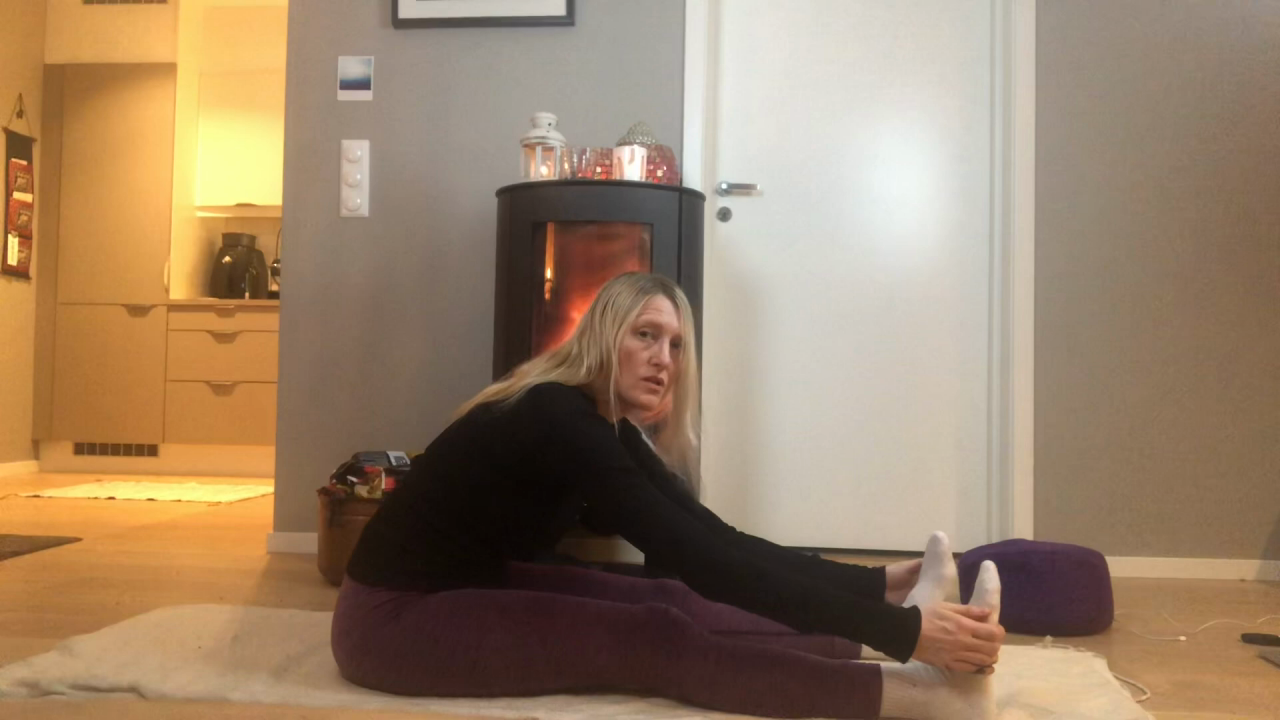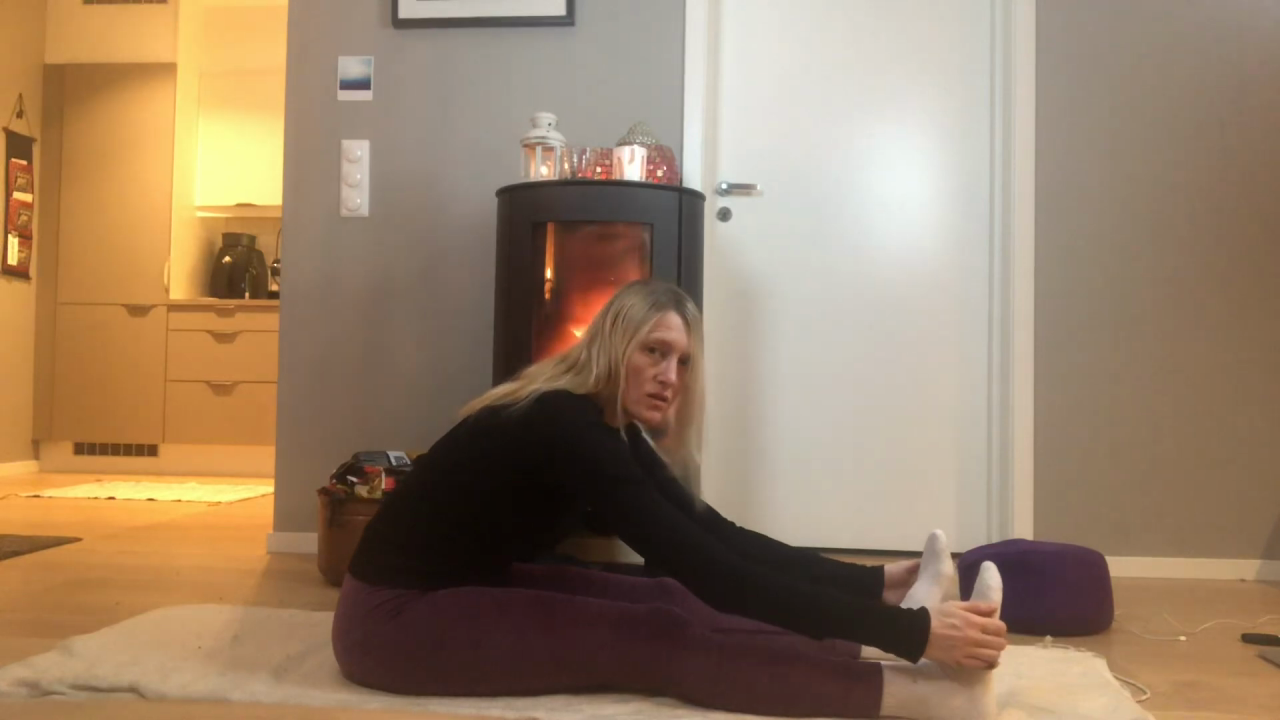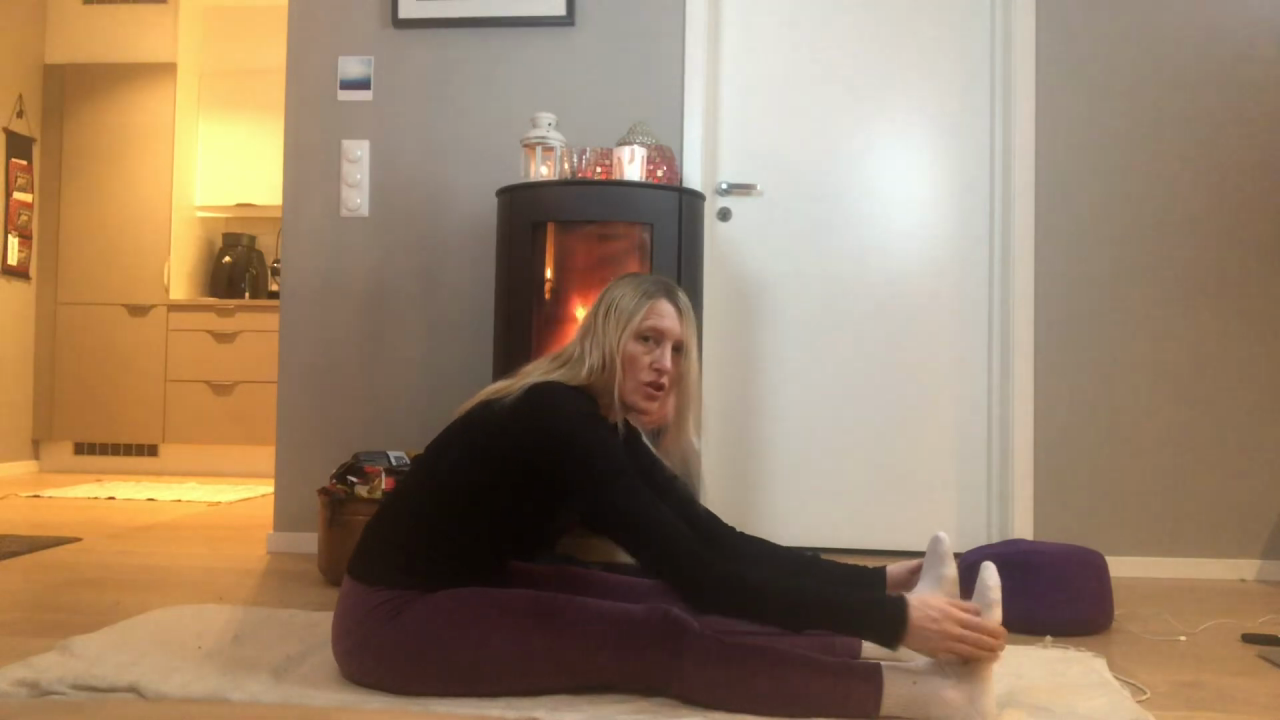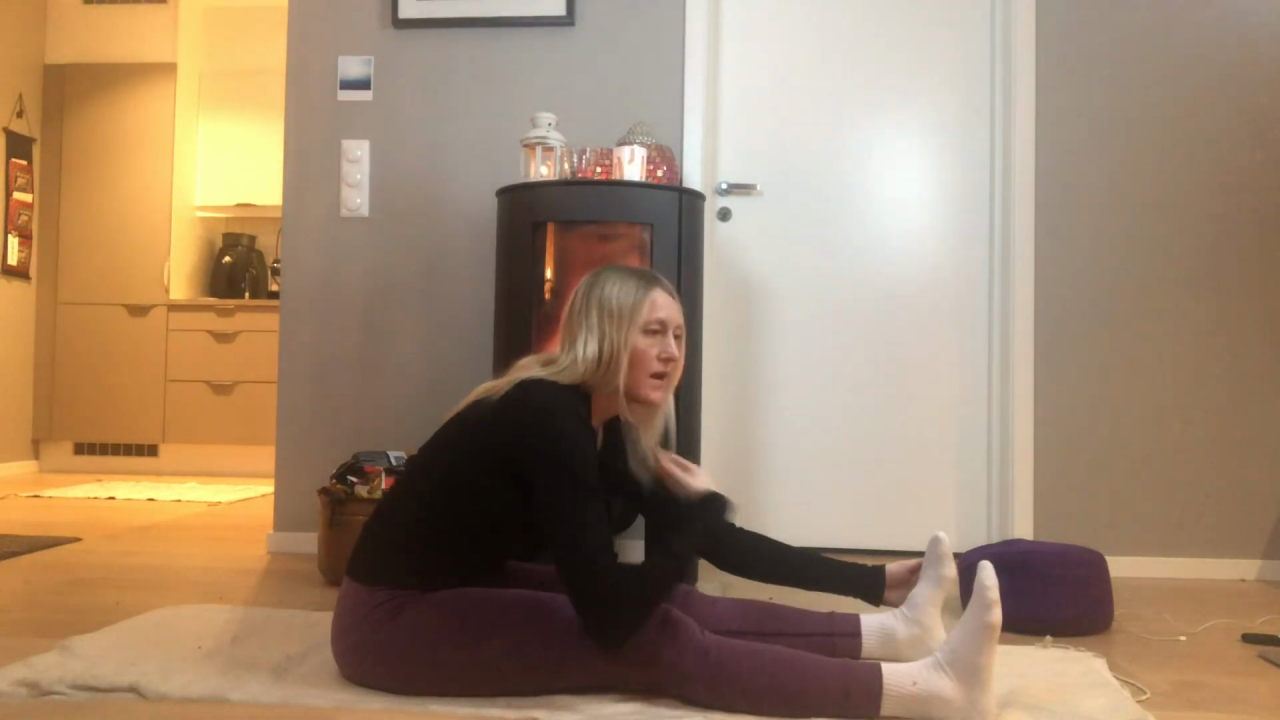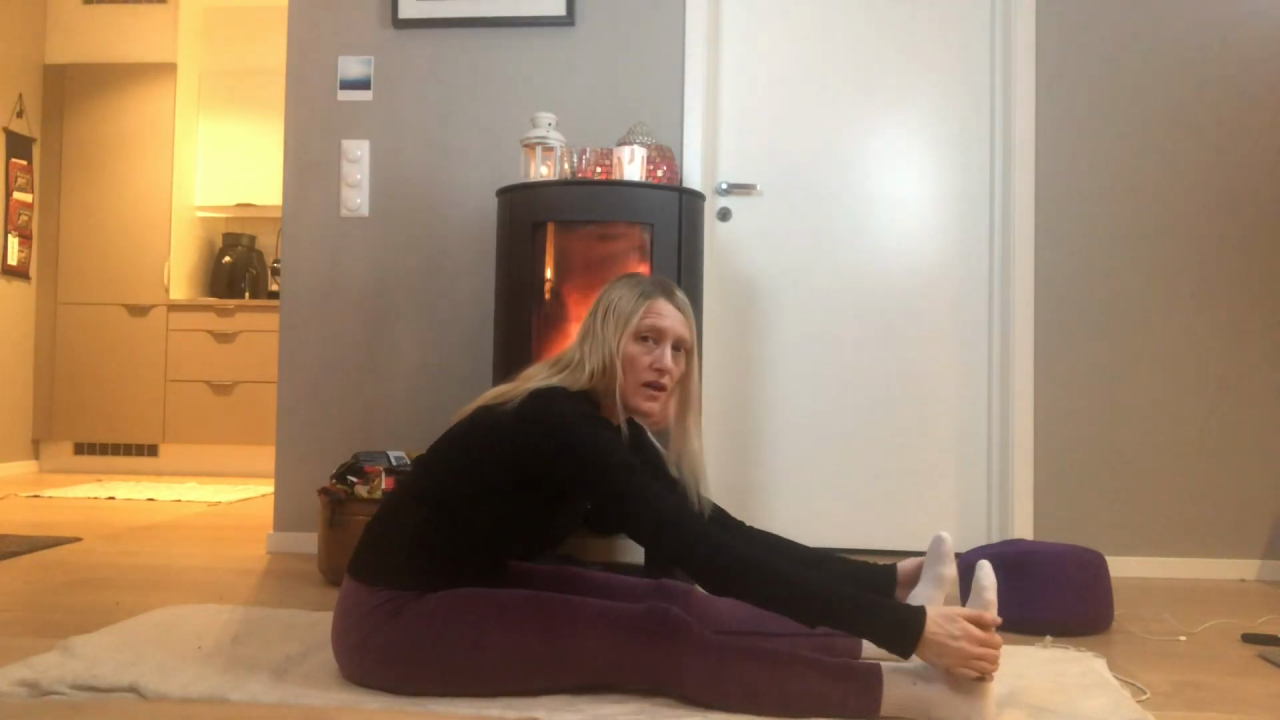
dt=1s
person 1, frame 1
left shoulder: (607, 426)
right shoulder: (559, 419)
left elbow: (719, 541)
right elbow: (706, 567)
left wrist: (876, 585)
right wrist: (900, 631)
left hip: (473, 588)
right hip: (396, 617)
left knee: (666, 603)
right knee: (656, 638)
person 1, frame 2
left shoulder: (611, 427)
right shoulder: (566, 427)
left elbow: (722, 539)
right elbow: (717, 578)
left wrist: (876, 584)
right wrist: (912, 636)
left hip: (472, 588)
right hip: (396, 617)
left knee: (668, 605)
right knee: (657, 640)
left ankle: (891, 610)
person 1, frame 3
left shoulder: (610, 429)
right shoulder: (560, 420)
left elbow: (718, 547)
right elbow: (699, 584)
left wrist: (875, 590)
right wrist: (895, 614)
left hip: (474, 589)
right hip: (395, 619)
left knee: (664, 611)
right knee: (653, 641)
left ankle: (890, 637)
person 1, frame 4
left shoulder: (608, 430)
right shoulder: (547, 417)
left elbow: (713, 546)
right elbow: (608, 615)
left wrist: (872, 582)
right wrist: (706, 503)
left hip: (472, 592)
right hip: (397, 619)
left knee: (666, 610)
right knee: (661, 645)
left ankle: (893, 631)
person 1, frame 5
left shoulder: (616, 429)
right shoulder: (562, 423)
left elbow: (728, 535)
right elbow: (714, 561)
left wrist: (887, 582)
right wrist: (906, 627)
left hip: (474, 588)
right hip: (396, 618)
left knee: (670, 603)
right knee: (657, 638)
